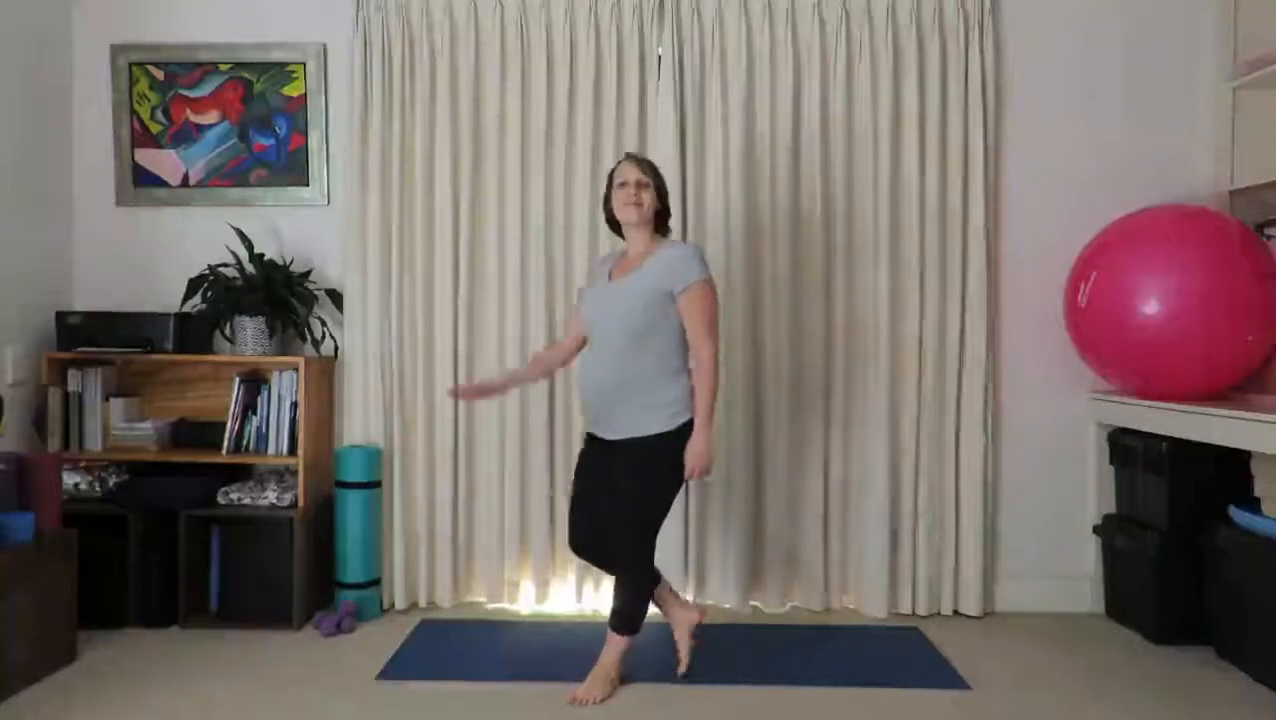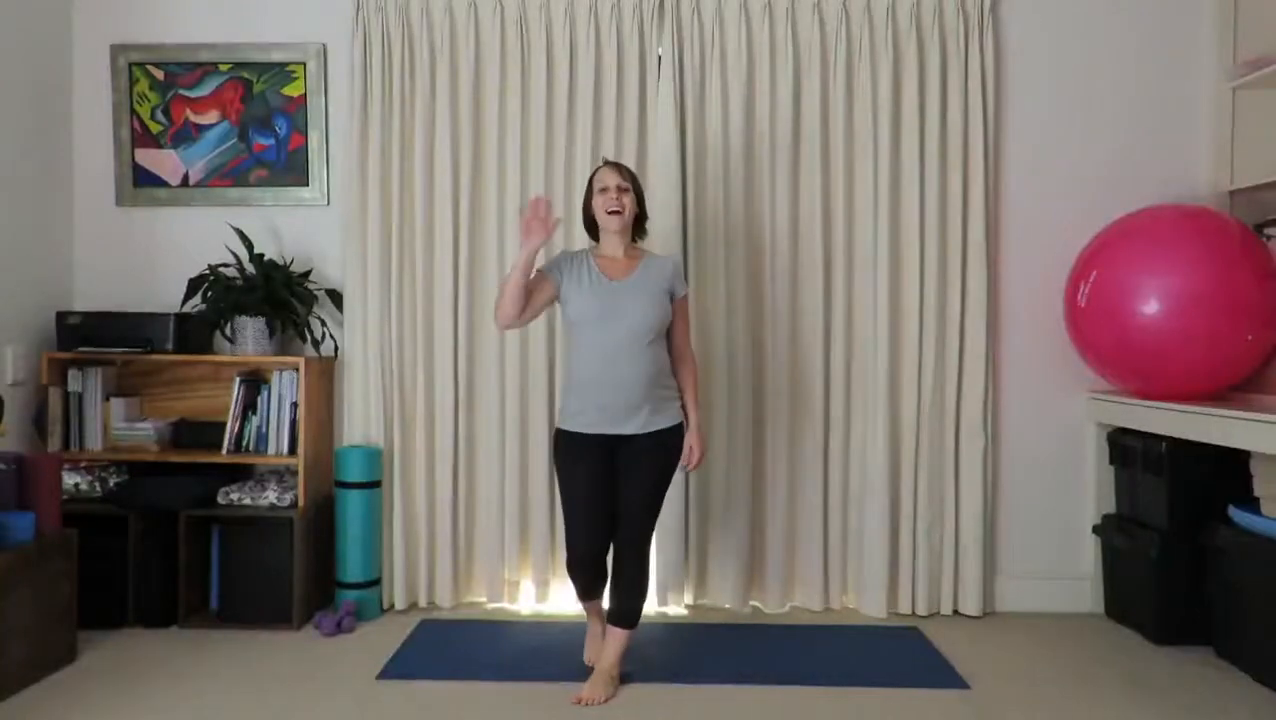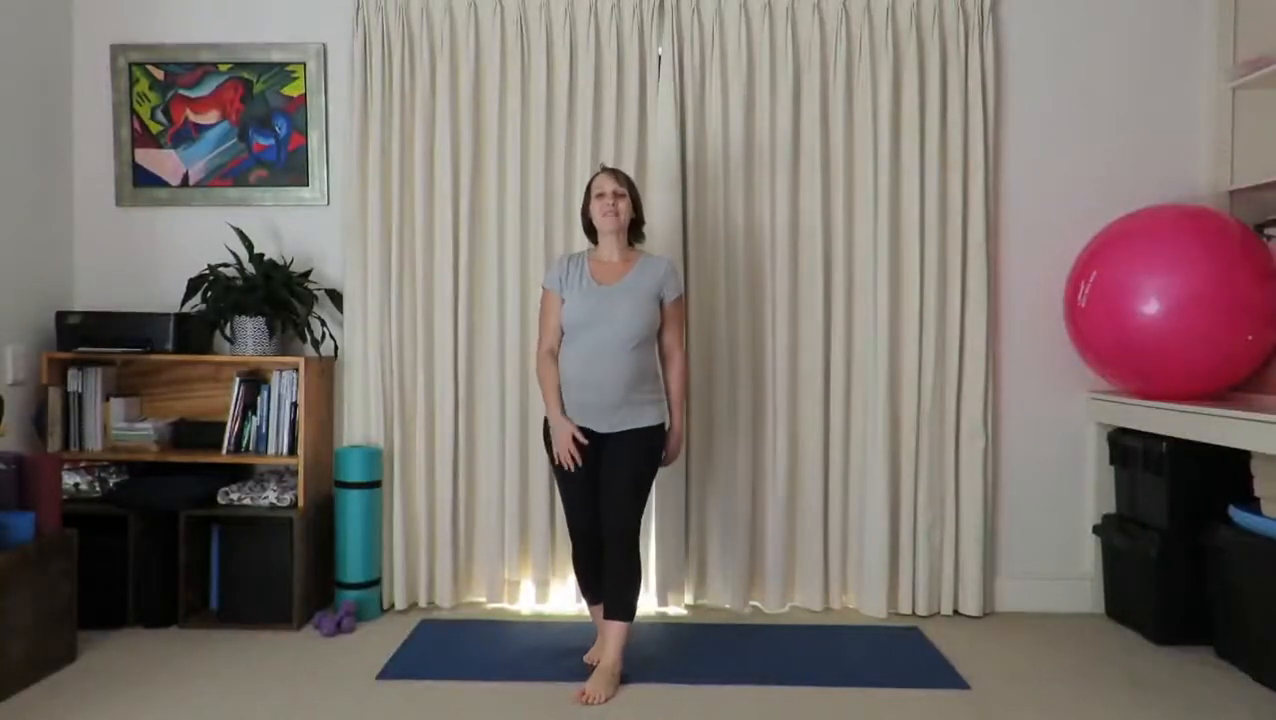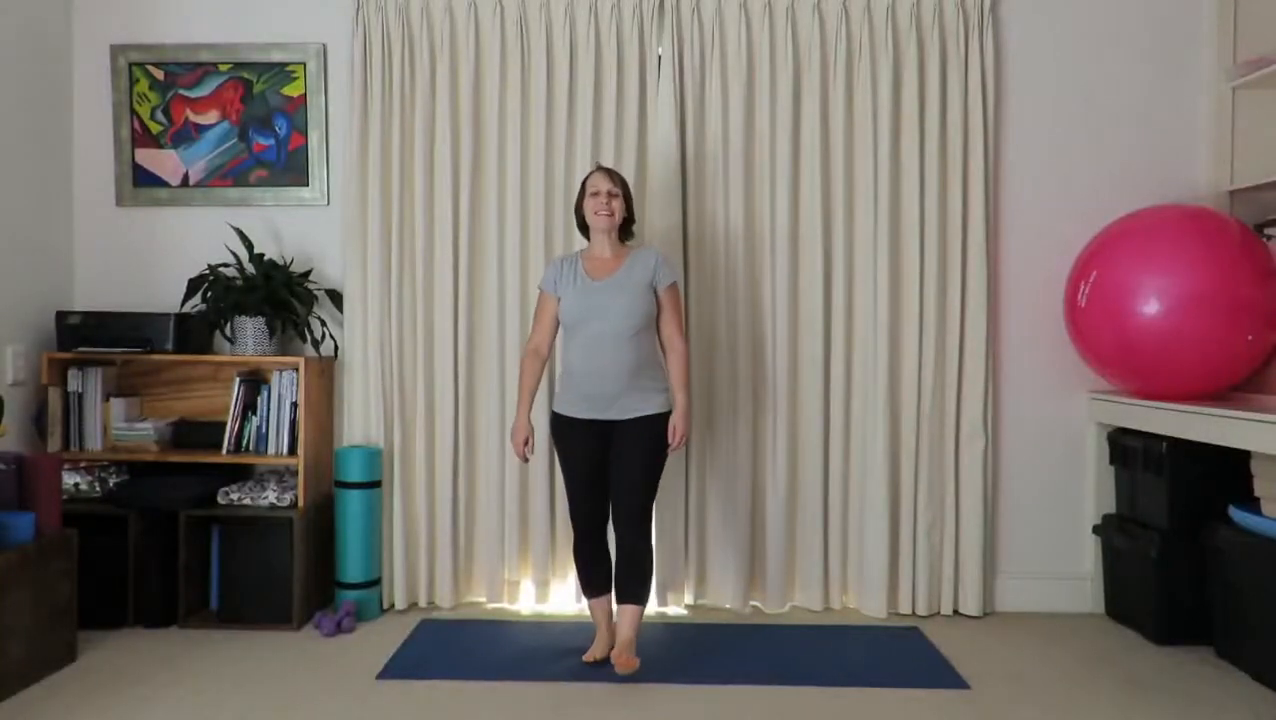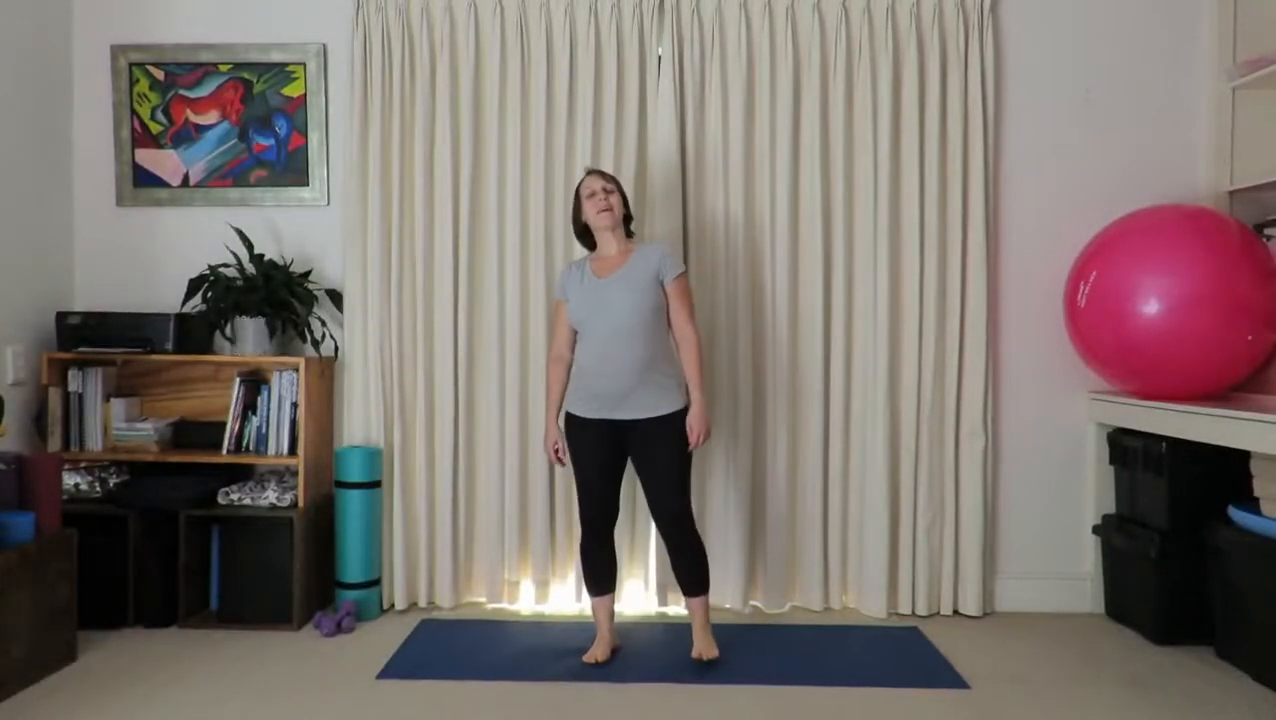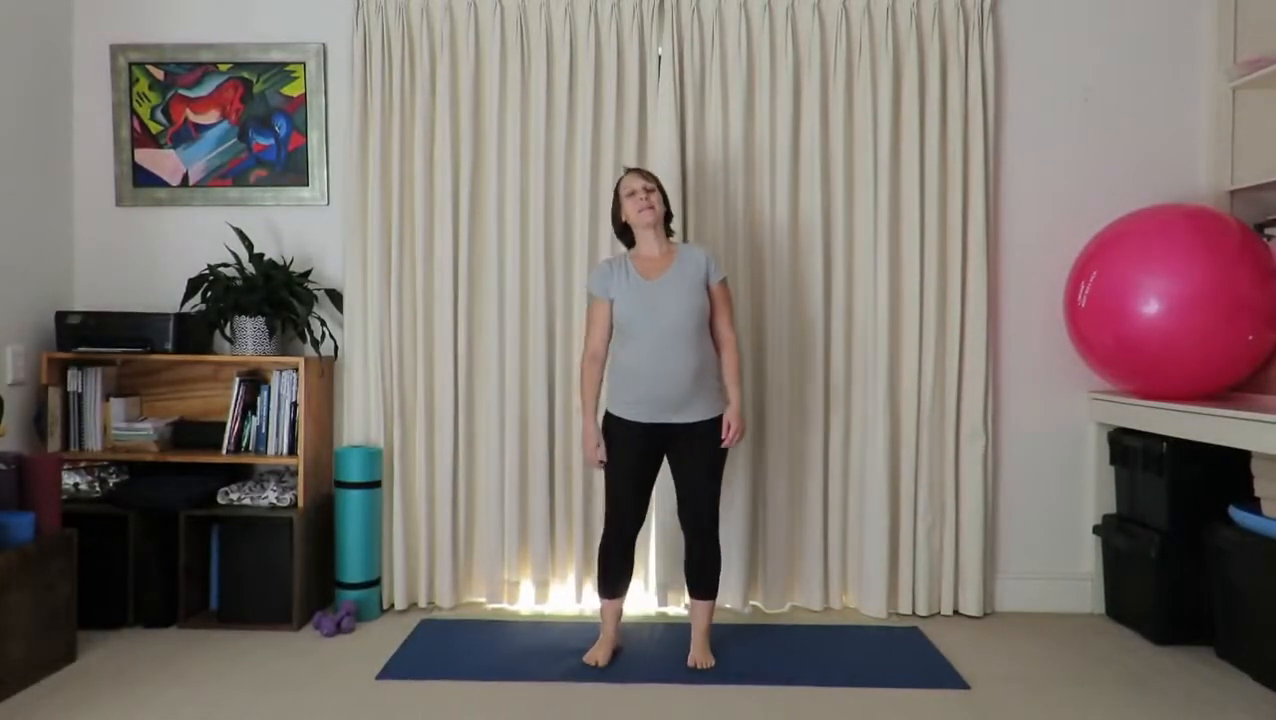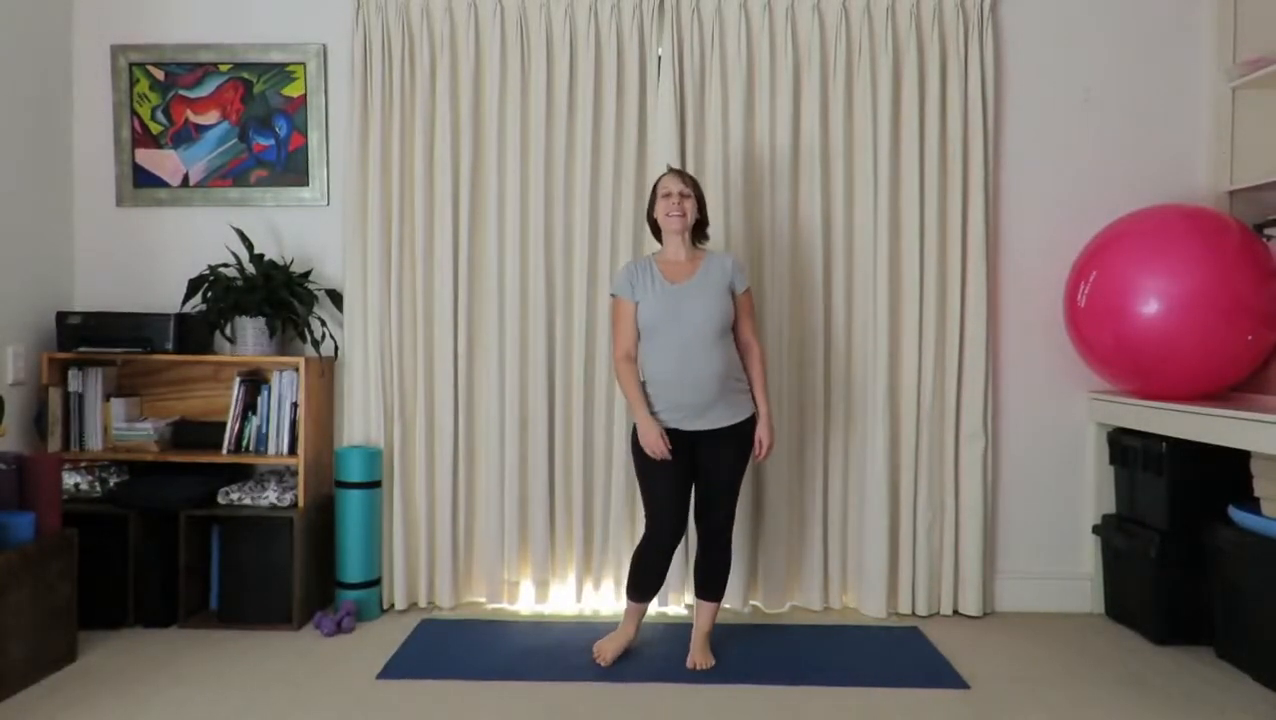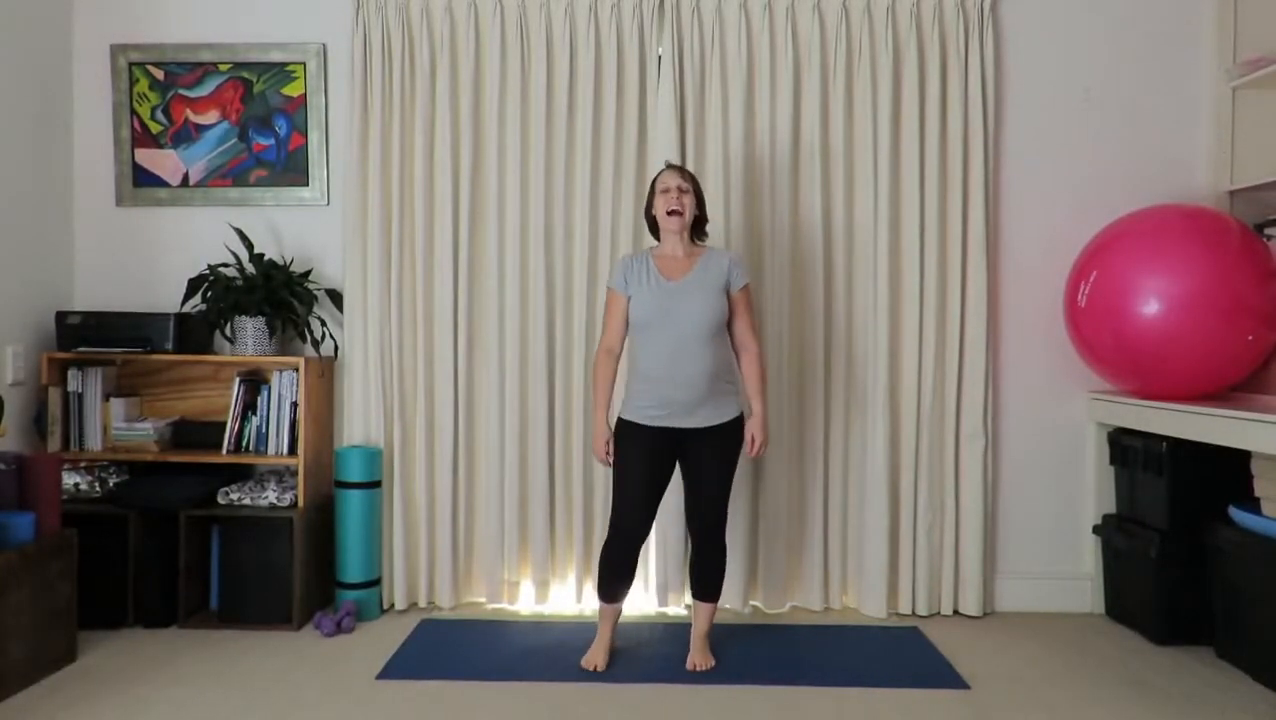
dt=0.4s
person 1, frame 1
left shoulder: (681, 260)
right shoulder: (601, 269)
left elbow: (705, 350)
right elbow: (565, 347)
left wrist: (703, 431)
right wrist: (499, 383)
left hip: (660, 432)
right hip: (605, 433)
left knee: (631, 543)
right knee: (586, 538)
left ankle: (610, 664)
right ankle: (677, 610)
person 1, frame 2
left shoulder: (666, 272)
right shoulder: (568, 266)
left elbow: (682, 356)
right elbow: (508, 316)
left wrist: (694, 425)
right wrist: (530, 249)
left hip: (652, 431)
right hip: (581, 431)
left knee: (633, 543)
right knee: (584, 547)
left ankle: (610, 662)
right ankle: (596, 620)
person 1, frame 3
left shoulder: (660, 273)
right shoulder: (564, 270)
left elbow: (674, 356)
right elbow: (548, 350)
left wrist: (677, 425)
right wrist: (556, 418)
left hip: (636, 427)
right hip: (574, 427)
left knee: (620, 534)
right knee: (584, 535)
left ankle: (611, 661)
right ankle: (602, 630)
person 1, frame 4
left shoulder: (653, 264)
right shoulder: (560, 270)
left elbow: (674, 342)
right elbow: (538, 346)
left wrist: (681, 407)
right wrist: (522, 414)
left hip: (642, 415)
right hip: (575, 417)
left knee: (631, 521)
right knee: (587, 524)
left ankle: (627, 637)
right ankle: (602, 631)
person 1, frame 5
left shoulder: (658, 259)
right shoulder: (571, 276)
left elbow: (686, 335)
right elbow: (560, 355)
left wrist: (698, 402)
right wrist: (552, 420)
left hip: (658, 415)
right hip: (589, 419)
left knee: (674, 518)
right knee: (595, 524)
left ankle: (701, 627)
right ankle: (604, 633)
person 1, frame 6
left shoulder: (701, 262)
right shoulder: (609, 273)
left elbow: (725, 339)
right elbow: (594, 353)
left wrist: (735, 402)
right wrist: (589, 421)
left hip: (699, 419)
right hip: (630, 421)
left knee: (700, 526)
right knee: (620, 525)
left ankle: (700, 637)
right ankle: (608, 634)
person 1, frame 7
left shoulder: (727, 269)
right shoulder: (634, 274)
left elbow: (749, 346)
right elbow: (624, 356)
left wrist: (763, 413)
right wrist: (643, 419)
left hip: (727, 425)
right hip: (663, 427)
left knee: (715, 530)
right knee: (663, 530)
left ankle: (700, 637)
right ankle: (628, 626)
person 1, frame 8
left shoulder: (725, 267)
right shoulder: (630, 269)
left elbow: (747, 345)
right elbow: (608, 349)
left wrist: (757, 411)
right wrist: (599, 419)
left hip: (714, 424)
right hip: (643, 423)
left knee: (707, 530)
right knee: (627, 528)
left ankle: (700, 637)
right ankle: (604, 634)
